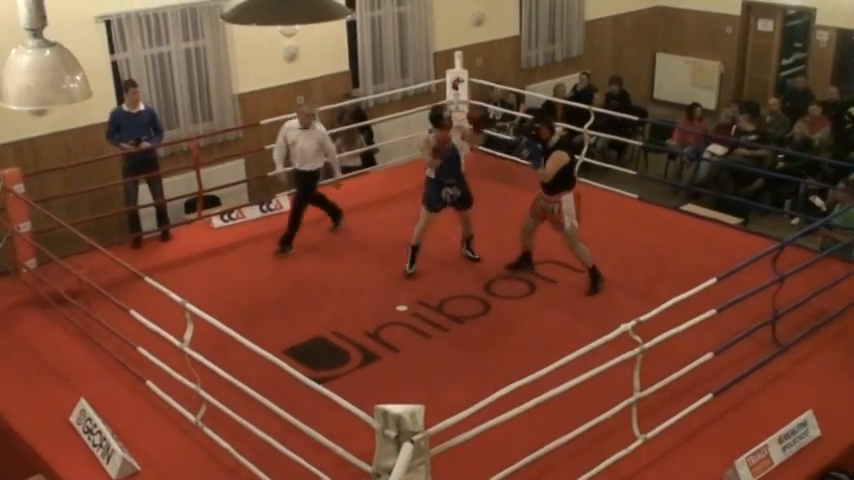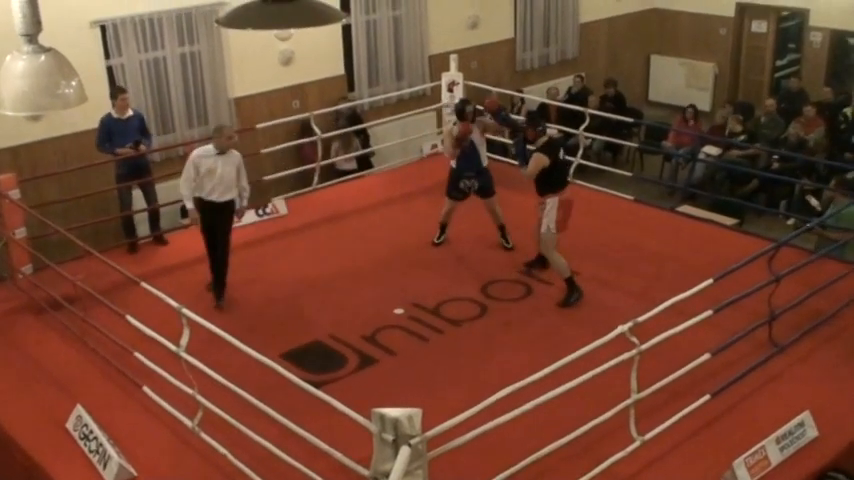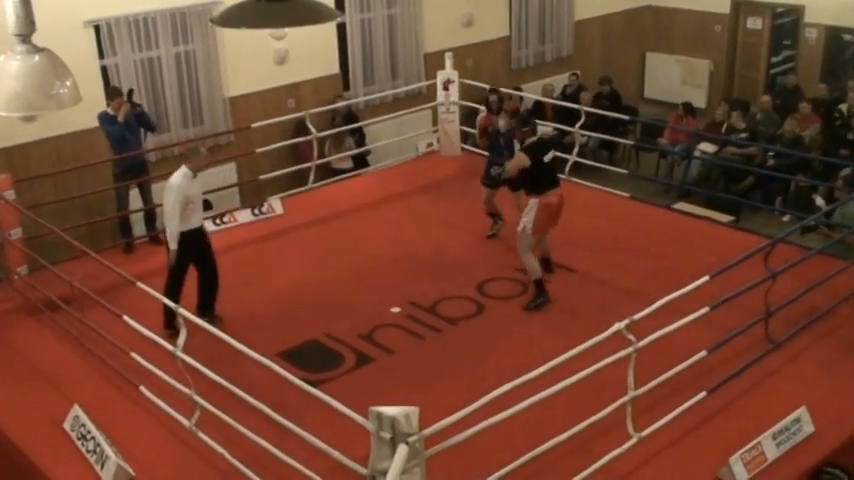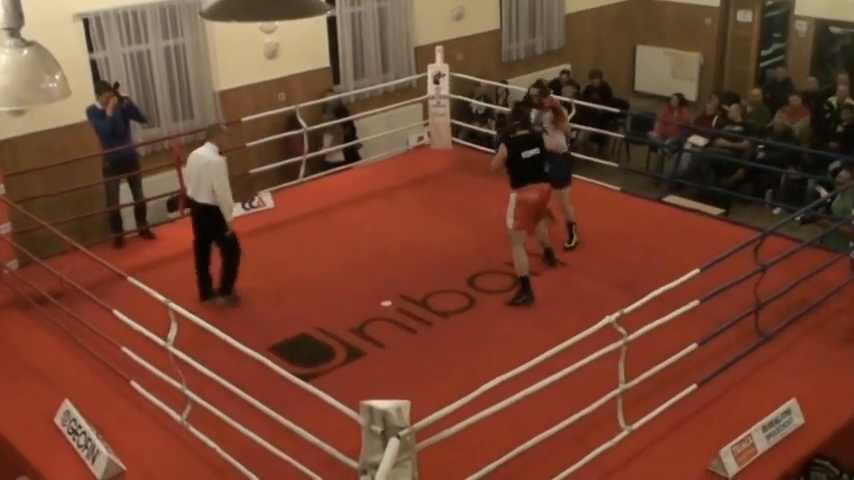
dt=0.7s
person 1, frame 1
left shoulder: (560, 152)
right shoulder: (547, 142)
left elbow: (545, 176)
left wrist: (533, 156)
left hip: (562, 199)
right hip: (545, 195)
left knee: (573, 243)
right knee: (527, 227)
left ankle: (596, 276)
right ankle: (525, 260)
person 1, frame 2
left shoulder: (541, 155)
right shoulder: (552, 141)
left elbow: (528, 175)
left wrist: (521, 154)
left hip: (554, 199)
right hip: (557, 194)
left knee: (548, 248)
right knee: (543, 232)
left ankle: (573, 288)
right ankle: (541, 260)
person 1, frame 3
left shoulder: (525, 153)
right shoulder: (546, 143)
left elbow: (509, 172)
left wrist: (510, 157)
left hip: (540, 201)
right hip: (556, 195)
left knee: (524, 250)
right knee: (540, 230)
left ankle: (541, 293)
right ankle: (545, 262)
person 1, frame 4
left shoulder: (507, 145)
right shoulder: (539, 137)
left elbow: (495, 167)
right elbow: (559, 146)
left hip: (522, 195)
right hip: (543, 189)
left knee: (517, 245)
right knee: (537, 220)
left ankle: (525, 290)
right ankle: (549, 254)
person 2, frame 1
left shoulder: (320, 132)
right shoulder: (287, 127)
left elbow: (332, 154)
right elbow: (280, 148)
left wrist: (337, 174)
right wrist: (280, 168)
left hip: (310, 173)
right hip: (297, 171)
left knee: (297, 207)
right knee: (313, 198)
left ankle: (286, 243)
right ankle: (336, 215)
person 2, frame 2
left shoulder: (236, 157)
right shoulder: (198, 155)
left elbow: (242, 182)
right elbow: (186, 183)
left wrist: (243, 203)
right wrist: (191, 207)
left hip: (226, 206)
right hip: (204, 205)
left knee: (222, 248)
right knee: (211, 246)
left ankle: (220, 291)
right ankle: (217, 279)
person 2, frame 3
left shoulder: (190, 178)
right shoulder: (178, 184)
right elbow: (171, 218)
left wrist: (200, 228)
right wrist: (173, 247)
left hip: (196, 232)
right hip: (181, 236)
left knee: (209, 270)
right knee: (176, 280)
left ankle: (205, 311)
right ankle: (170, 323)
person 2, frame 4
left shoulder: (194, 155)
right shoulder: (216, 160)
left elbow: (188, 182)
right elbow: (222, 191)
right wrist: (229, 217)
left hip: (195, 207)
right hip: (210, 210)
left knee: (202, 250)
right knee: (232, 249)
left ankle: (206, 292)
right ankle: (225, 291)
person 3, frame 1
left shoulder: (149, 111)
right shoulder: (117, 114)
left elbow: (160, 133)
right elbow: (110, 136)
left wrist: (151, 144)
right wrist: (122, 145)
left hip: (150, 159)
right hip: (130, 161)
left knee: (158, 196)
right knee: (131, 200)
left ankle: (164, 228)
right ankle: (136, 235)
person 3, frame 2
left shoulder: (137, 116)
right shoulder: (106, 121)
left elbow: (147, 135)
right elbow: (100, 145)
left wrist: (145, 146)
right wrist: (119, 150)
left hip: (142, 165)
right hip: (123, 168)
left knee: (152, 201)
right knee: (126, 207)
left ankle: (157, 234)
right ankle: (132, 240)
person 3, frame 3
left shoulder: (132, 112)
right shoulder: (104, 117)
left elbow: (152, 128)
right elbow: (115, 136)
left wrist: (140, 110)
right wrist: (121, 116)
left hip: (140, 163)
right hip: (121, 166)
left knee: (149, 201)
right knee: (122, 207)
left ankle: (153, 234)
right ankle: (128, 240)
person 3, frame 4
left shoulder: (120, 105)
right shoulder: (92, 111)
left elbow: (142, 118)
right elbow: (104, 131)
left wrist: (127, 101)
right wrist: (109, 110)
left hip: (130, 156)
right hip: (111, 161)
left knee: (139, 196)
right knee: (113, 202)
left ankle: (143, 228)
right ankle: (118, 235)
person 4, frame 1
left shoulder: (458, 130)
right shoulder: (427, 139)
left elbow: (477, 142)
right elbow: (432, 164)
left wrist: (478, 127)
right wrist: (438, 147)
left hip: (457, 182)
right hip: (436, 183)
left knee: (466, 218)
right knee: (424, 222)
left ankle: (467, 247)
right ankle: (411, 260)
person 4, frame 2
left shoulder: (481, 124)
right shoulder: (450, 131)
left elbow: (500, 130)
right elbow: (450, 155)
right wrist: (459, 141)
left hip: (480, 172)
right hip: (459, 174)
left knee: (493, 208)
right knee: (448, 208)
left ankle: (504, 235)
right ankle: (441, 232)
person 4, frame 3
left shoulder: (509, 116)
right shoulder: (483, 118)
right elbow: (481, 144)
right wrist: (483, 133)
right hip: (494, 163)
left knee: (519, 201)
right knee: (486, 199)
right ankle: (496, 221)
person 4, frame 4
left shoulder: (556, 110)
right shoulder: (536, 112)
left elbow: (565, 131)
left wrist: (557, 112)
left hip: (559, 158)
left knee: (563, 201)
left ankle: (572, 234)
